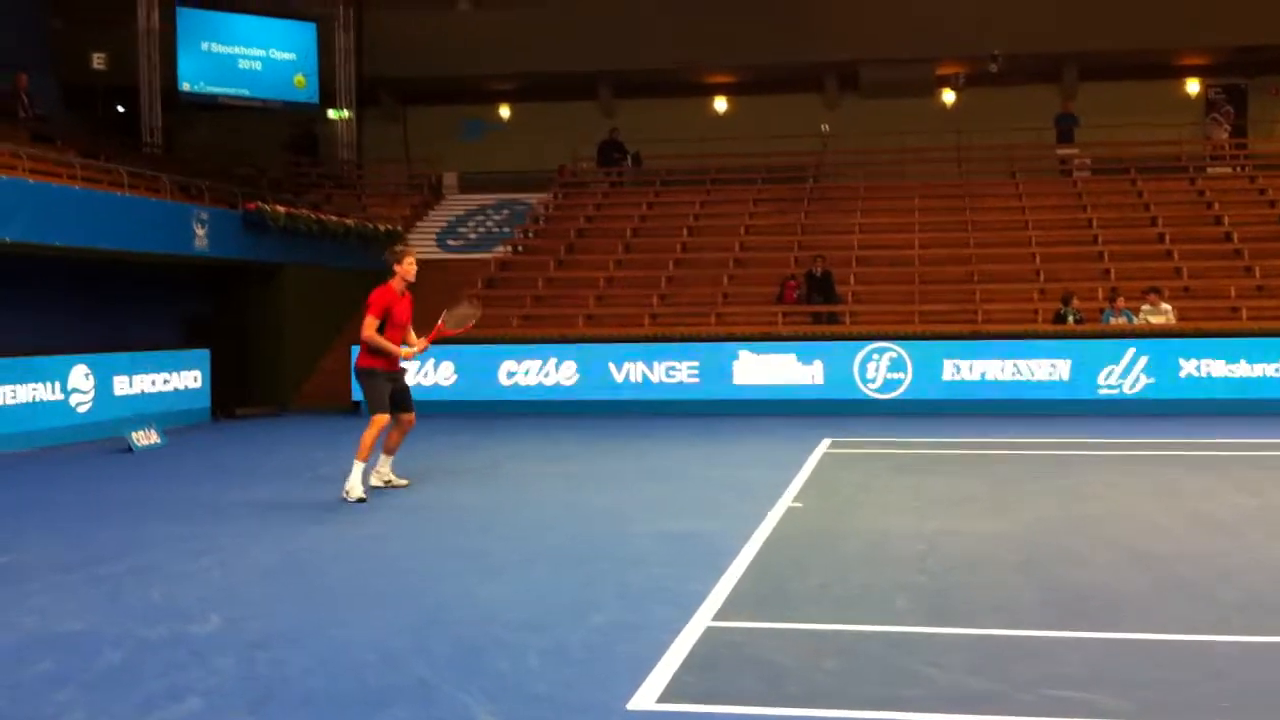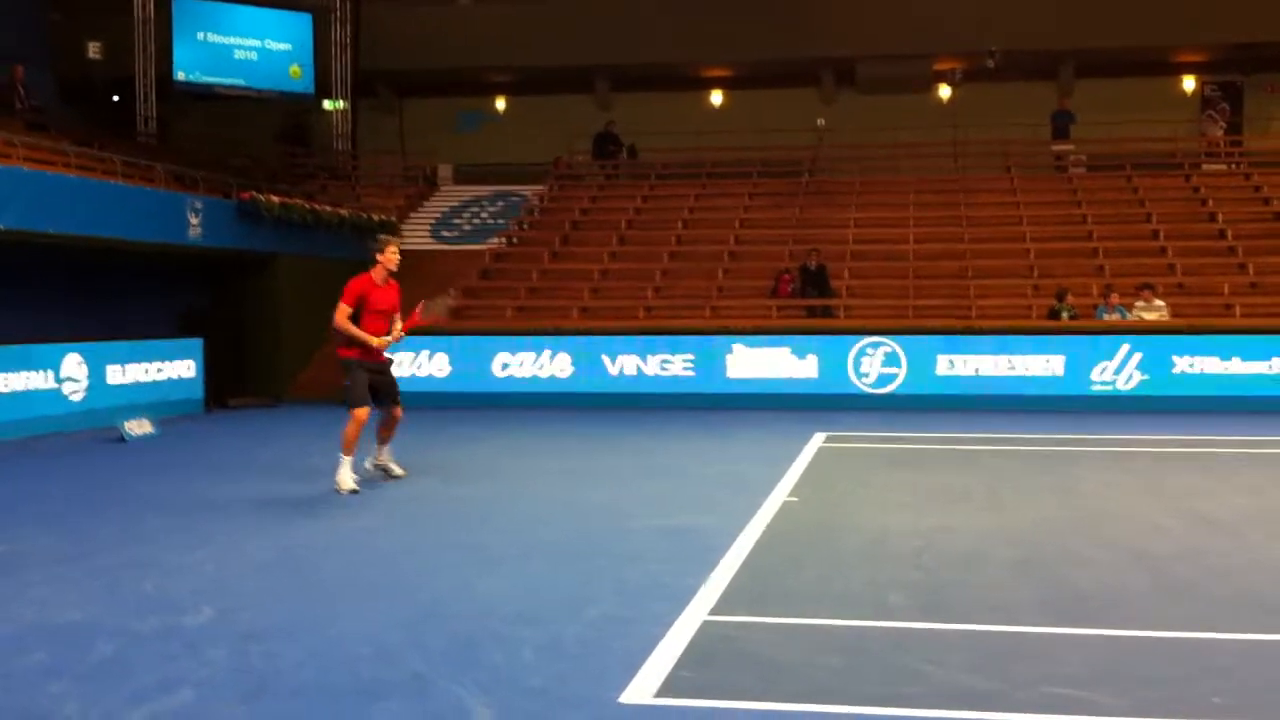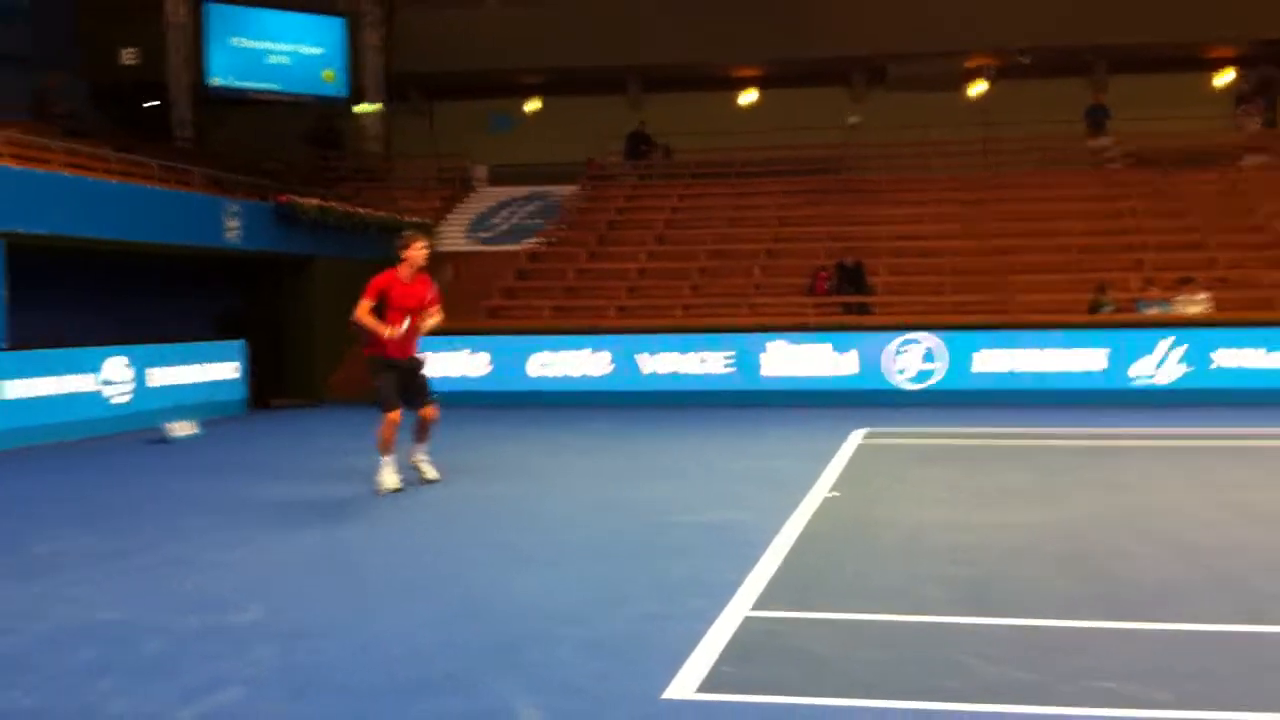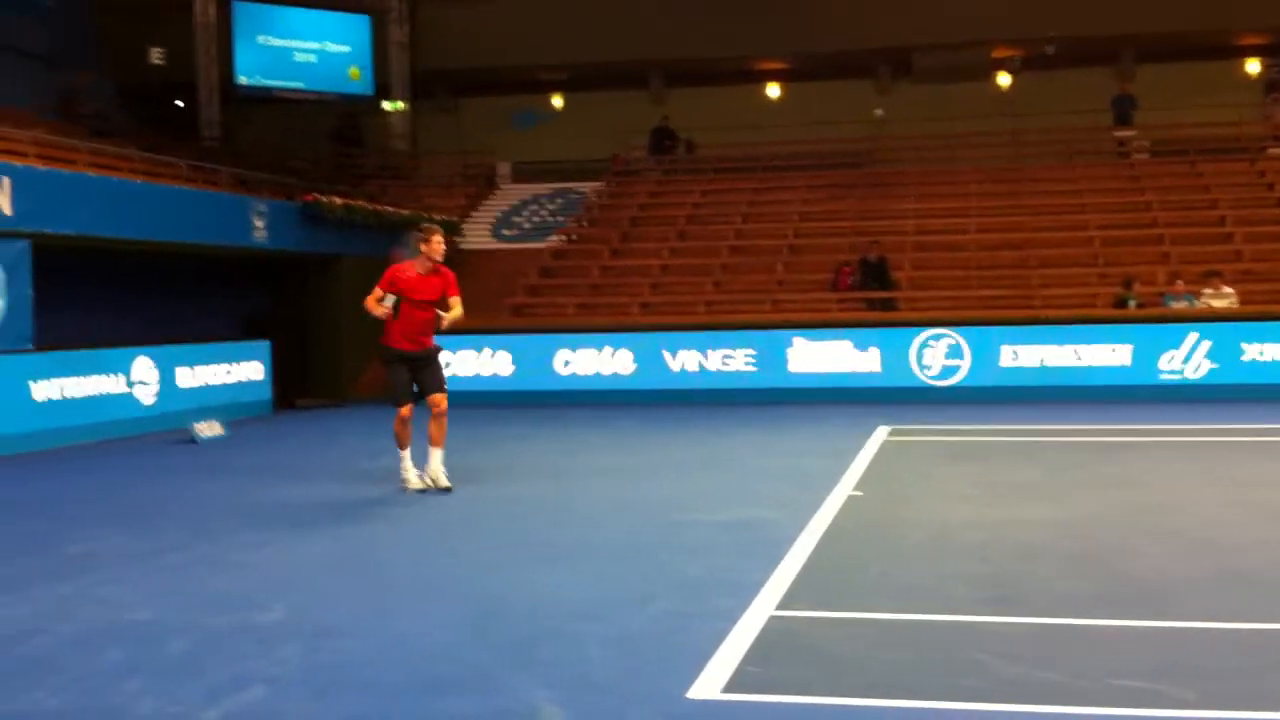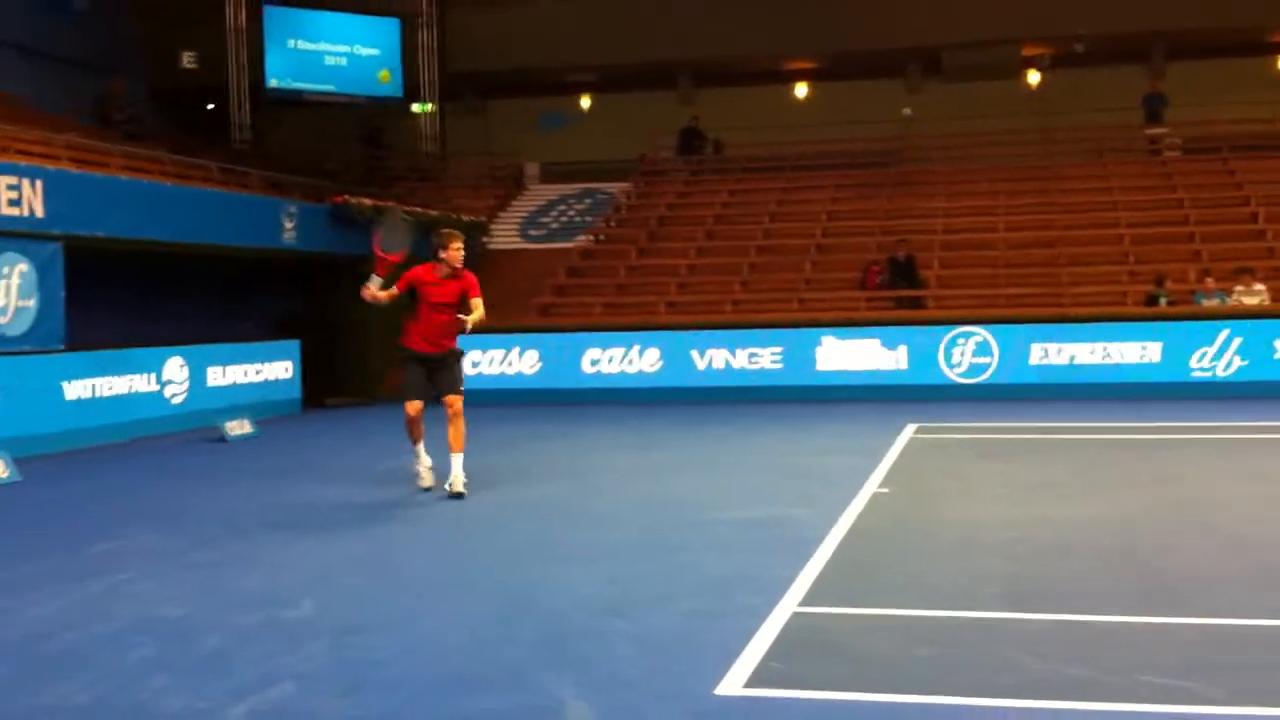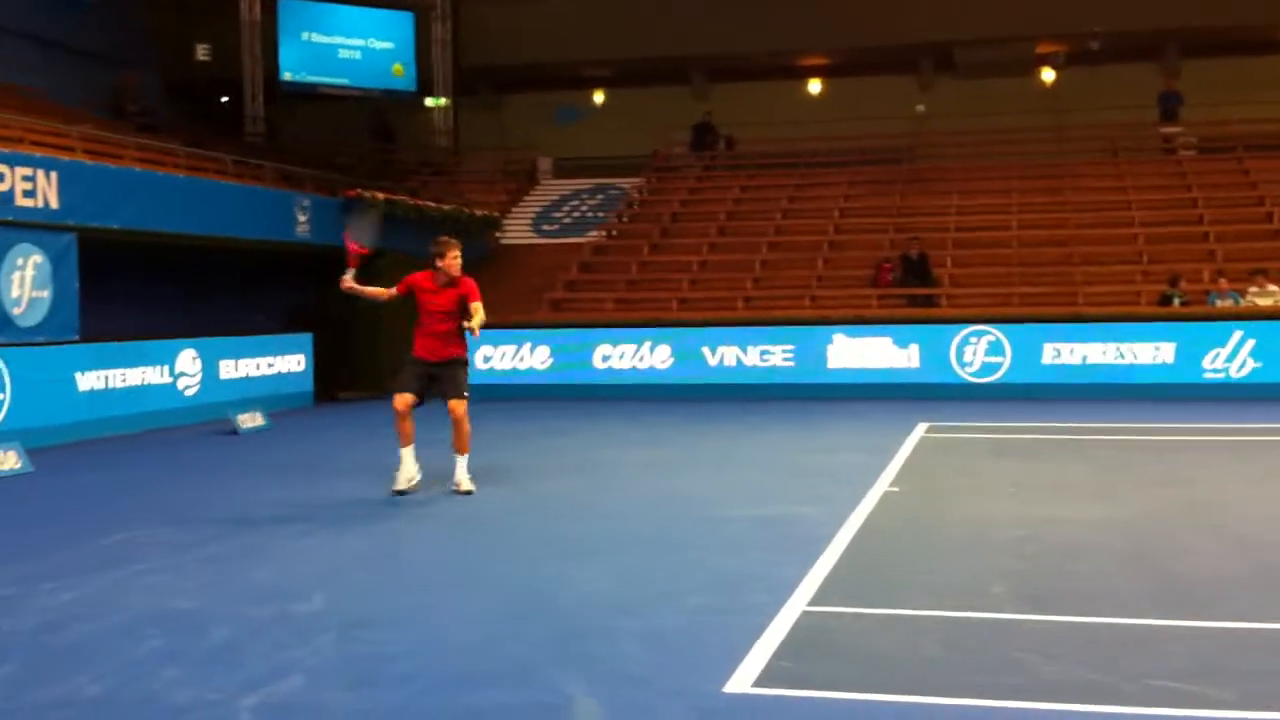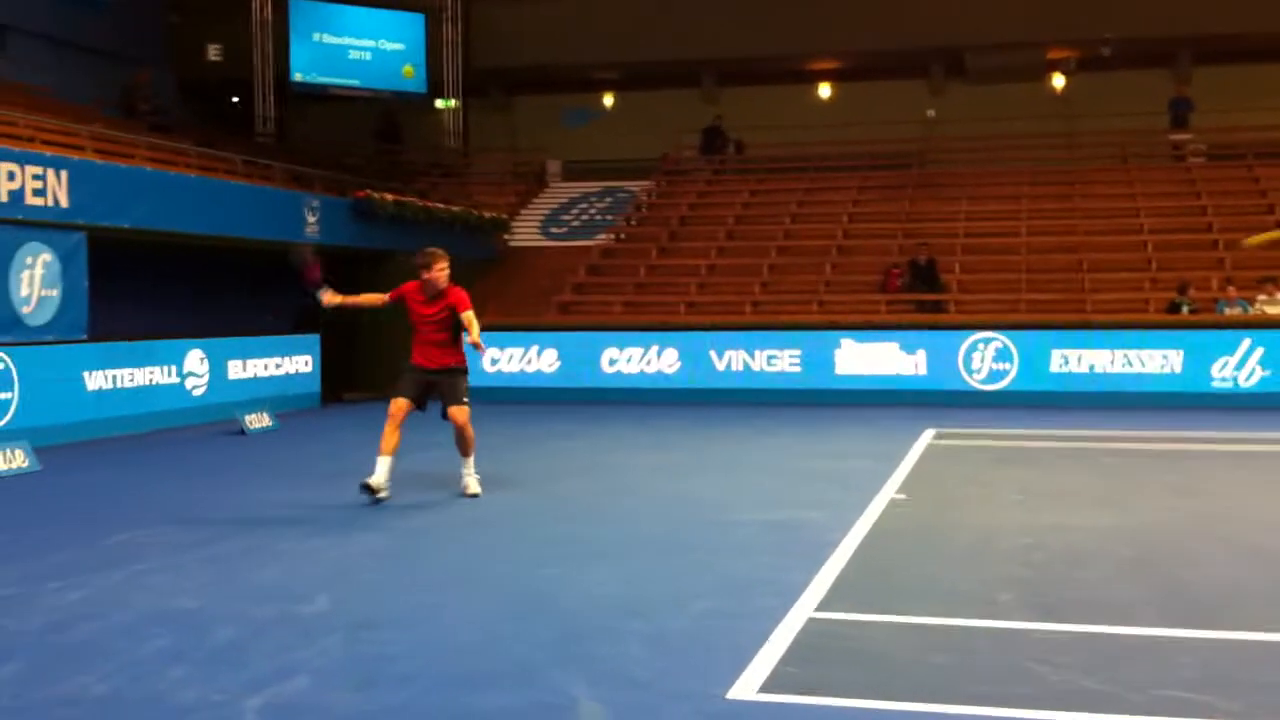
dt=0.1s
person 1, frame 1
left shoulder: (407, 297)
right shoulder: (381, 296)
right elbow: (367, 334)
left wrist: (416, 343)
right wrist: (396, 350)
left hip: (393, 370)
right hip: (372, 369)
left knee: (407, 419)
right knee: (381, 420)
left ankle: (382, 471)
right ankle: (353, 481)
person 1, frame 2
left shoulder: (394, 287)
right shoulder: (358, 284)
left elbow: (395, 319)
right elbow: (339, 321)
left wrist: (396, 331)
right wrist: (370, 339)
left hip: (377, 360)
right hip: (353, 359)
left knee: (395, 414)
right knee: (360, 414)
left ankle: (380, 458)
right ankle: (344, 472)
person 1, frame 3
left shoulder: (426, 284)
right shoulder: (383, 280)
left elbow: (435, 317)
right elbow: (359, 313)
left wrist: (428, 325)
right wrist: (382, 330)
left hip: (408, 359)
right hip: (383, 359)
left knee: (430, 414)
right knee: (393, 417)
left ankle: (418, 456)
right ankle: (386, 471)
person 1, frame 4
left shoulder: (446, 276)
right shoulder: (397, 271)
left elbow: (458, 309)
right elbow: (370, 300)
left wrist: (449, 316)
right wrist: (377, 309)
left hip: (425, 351)
right hip: (396, 351)
left knee: (440, 406)
right knee: (404, 413)
left ankle: (435, 470)
right ankle: (407, 467)
person 1, frame 5
left shoulder: (468, 279)
right shoulder: (418, 274)
left elbow: (479, 309)
right elbow: (390, 295)
left wrist: (473, 318)
right wrist: (373, 295)
left hip: (447, 353)
right hip: (416, 353)
left knee: (454, 408)
right knee: (412, 411)
left ankle: (456, 476)
right ankle: (422, 460)
person 1, frame 6
left shoulder: (466, 285)
right shoulder: (416, 281)
left elbow: (479, 313)
right elbow: (388, 294)
left wrist: (474, 324)
right wrist: (357, 288)
left hip: (453, 360)
right hip: (421, 359)
left knee: (458, 411)
right knee: (401, 405)
left ankle: (461, 474)
right ankle: (408, 468)
person 1, frame 7
left shoulder: (456, 295)
right shoulder: (407, 291)
left elbow: (471, 321)
right elbow: (380, 300)
left wrist: (473, 336)
right wrist: (340, 300)
left hip: (451, 368)
right hip: (419, 367)
left knee: (460, 419)
right knee: (396, 412)
left ankle: (469, 474)
right ankle: (379, 478)
